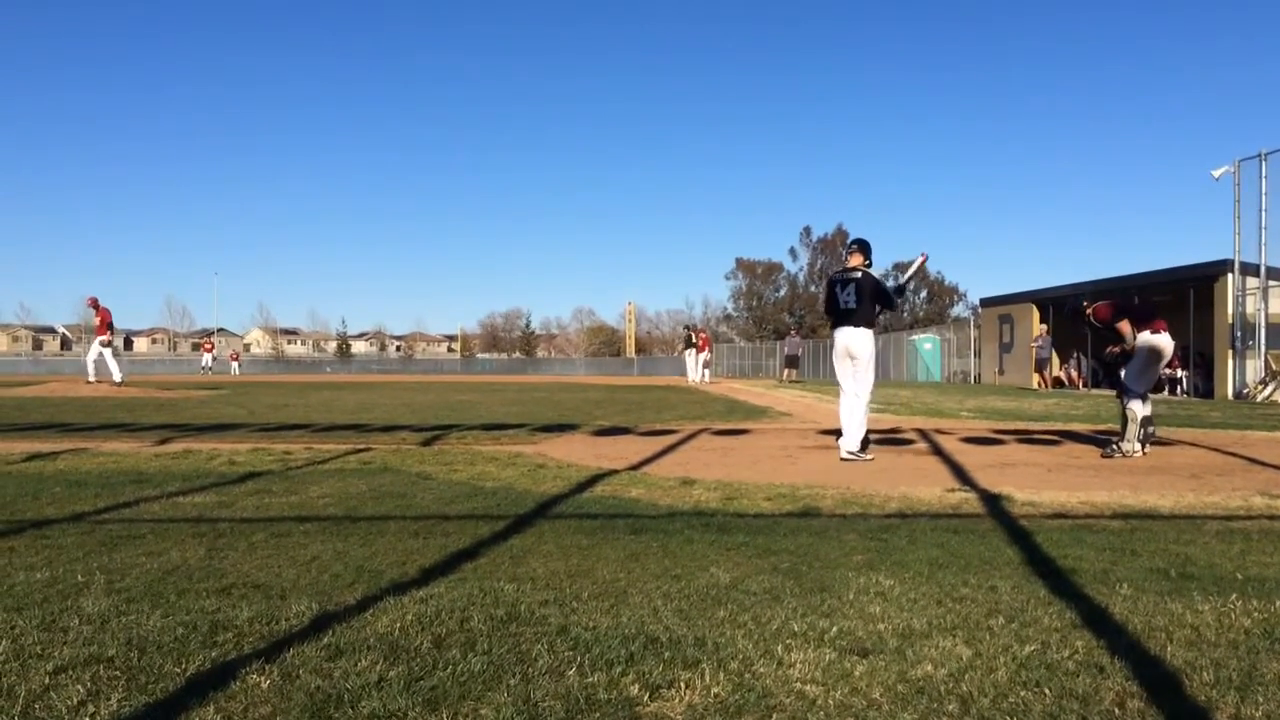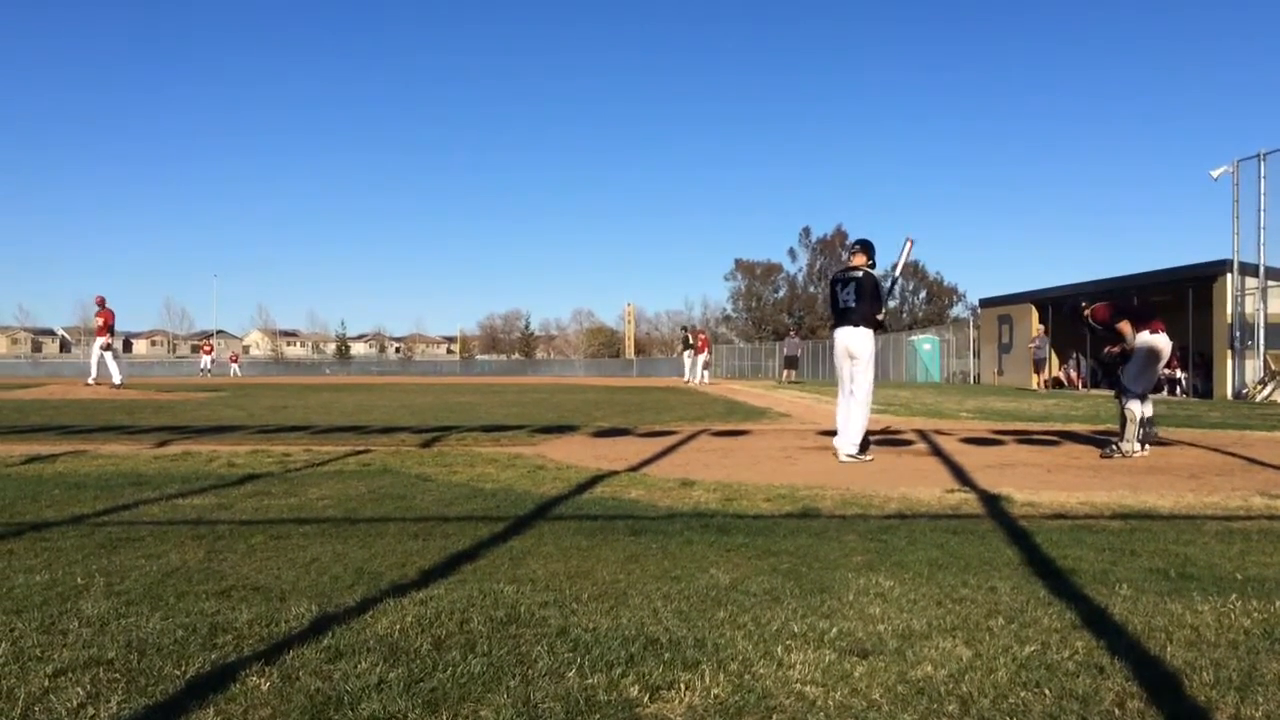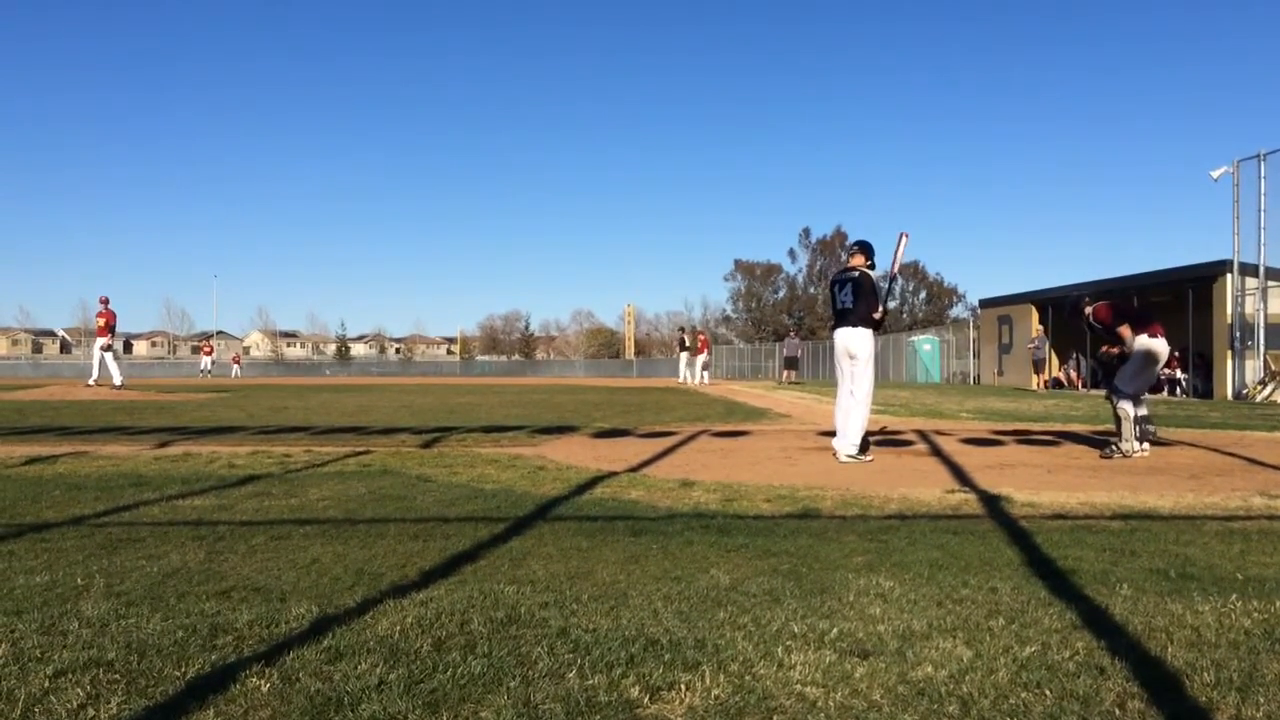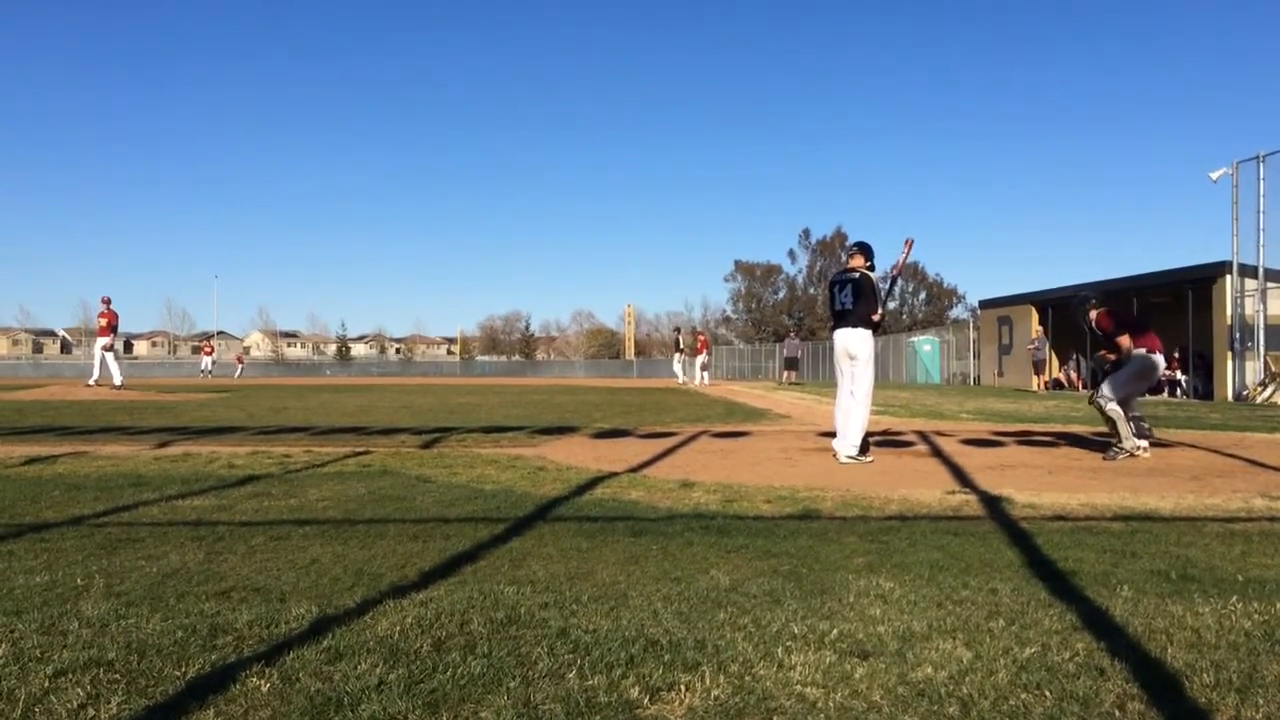
dt=0.3s
person 1, frame 1
left shoulder: (834, 279)
right shoulder: (868, 279)
left elbow: (828, 312)
right elbow: (891, 304)
right wrist: (898, 293)
left hip: (839, 335)
right hip: (861, 335)
left knee: (847, 391)
right knee: (861, 392)
left ankle: (849, 440)
right ankle: (851, 446)
person 1, frame 2
left shoulder: (836, 278)
right shoulder: (869, 278)
left elbow: (834, 311)
right elbow: (879, 315)
right wrist: (875, 322)
left hip: (840, 334)
right hip: (861, 334)
left knee: (845, 391)
right knee: (860, 393)
left ankle: (842, 442)
right ankle: (850, 448)
person 1, frame 3
left shoulder: (836, 279)
right shoulder: (866, 277)
left elbow: (836, 310)
right elbow: (876, 314)
right wrist: (879, 320)
left hip: (839, 335)
right hip: (860, 334)
left knee: (844, 390)
right knee: (861, 391)
left ankle: (841, 443)
right ankle: (851, 448)
person 1, frame 4
left shoulder: (835, 279)
right shoulder: (866, 278)
left elbow: (834, 312)
right elbow: (875, 315)
right wrist: (876, 320)
left hip: (839, 335)
right hip: (860, 335)
left knee: (844, 391)
right knee: (861, 392)
left ankle: (842, 444)
right ankle: (851, 449)
person 2, frame 1
left shoulder: (1098, 312)
right shoulder: (1108, 308)
left elbow: (1127, 329)
left wrist: (1124, 348)
right wrist: (1121, 348)
left hip: (1151, 340)
right hip: (1165, 340)
left knee: (1130, 391)
right knee: (1140, 391)
left ankle: (1129, 445)
right ankle: (1143, 440)
person 2, frame 2
left shoulder: (1097, 313)
right shoulder: (1105, 310)
left elbow: (1128, 330)
left wrist: (1124, 349)
right wrist: (1119, 348)
left hip: (1149, 340)
right hip: (1162, 341)
left knee: (1129, 391)
right knee: (1141, 392)
left ankle: (1128, 446)
right ankle: (1143, 442)
person 2, frame 3
left shoulder: (1099, 311)
right shoulder: (1103, 310)
left elbow: (1127, 336)
left wrist: (1121, 351)
right wrist: (1117, 350)
left hip: (1147, 344)
right hip: (1159, 345)
left knee: (1119, 392)
right knee: (1134, 394)
left ankle: (1126, 445)
right ankle: (1141, 443)
person 2, frame 4
left shoulder: (1101, 317)
right shoulder: (1107, 316)
left elbow: (1127, 346)
left wrist: (1117, 360)
right wrist: (1112, 358)
left hip: (1144, 356)
right hip: (1155, 358)
left knee: (1102, 396)
right knee: (1122, 400)
left ankle: (1127, 444)
right ankle: (1140, 444)
